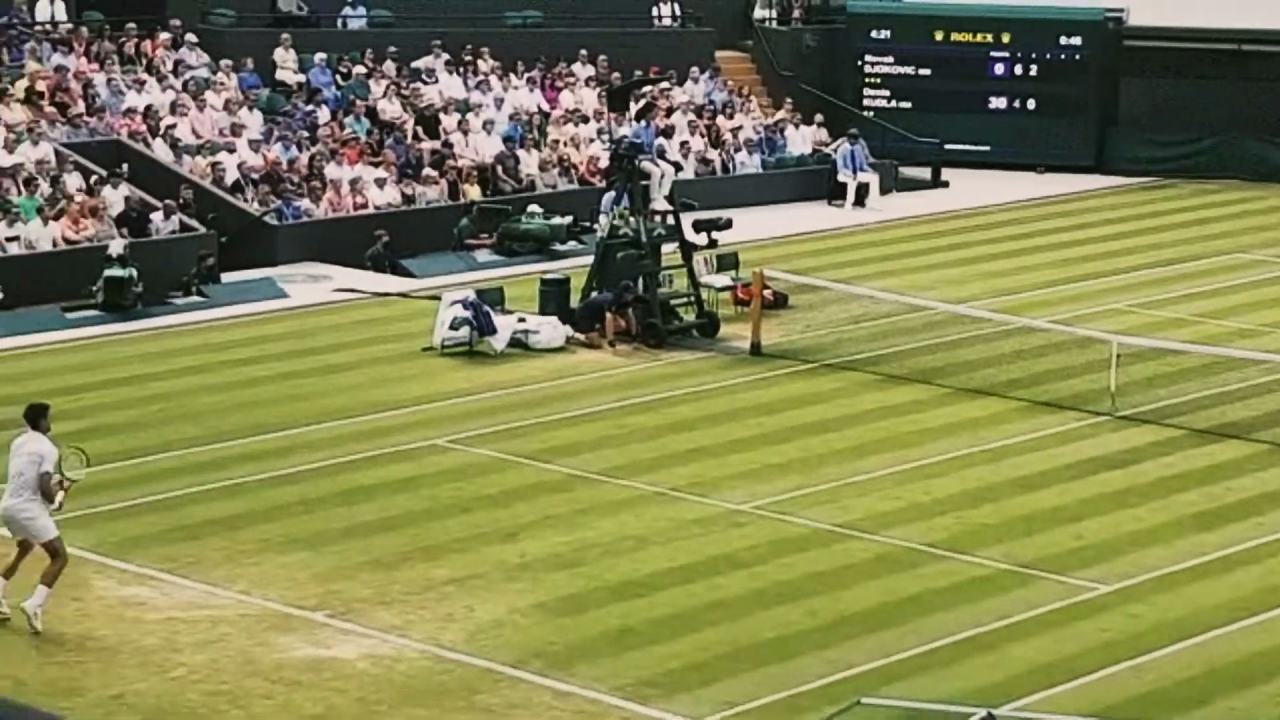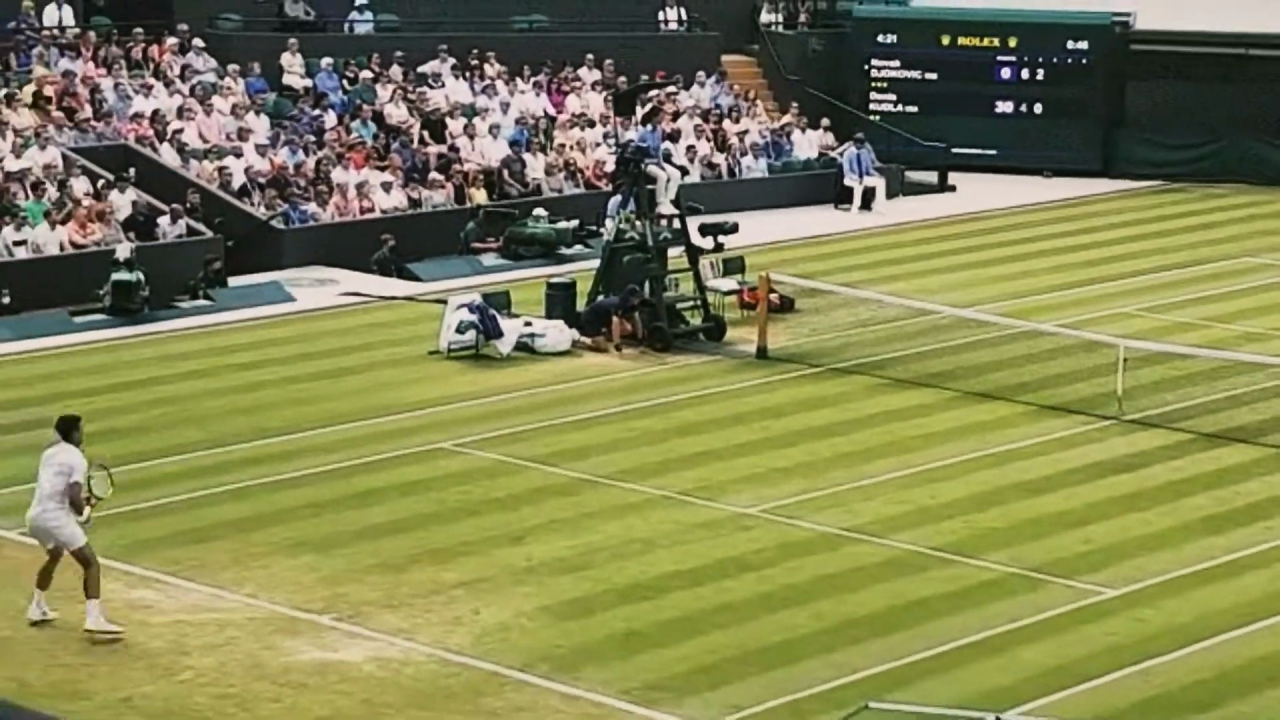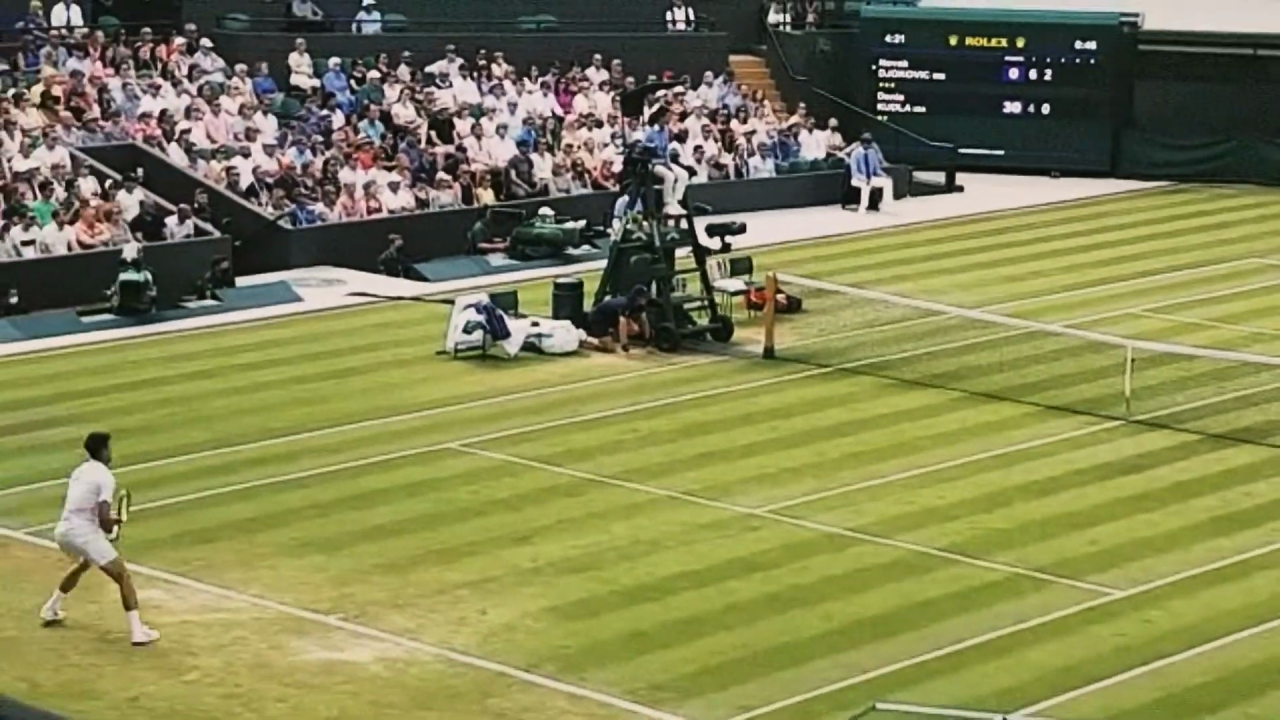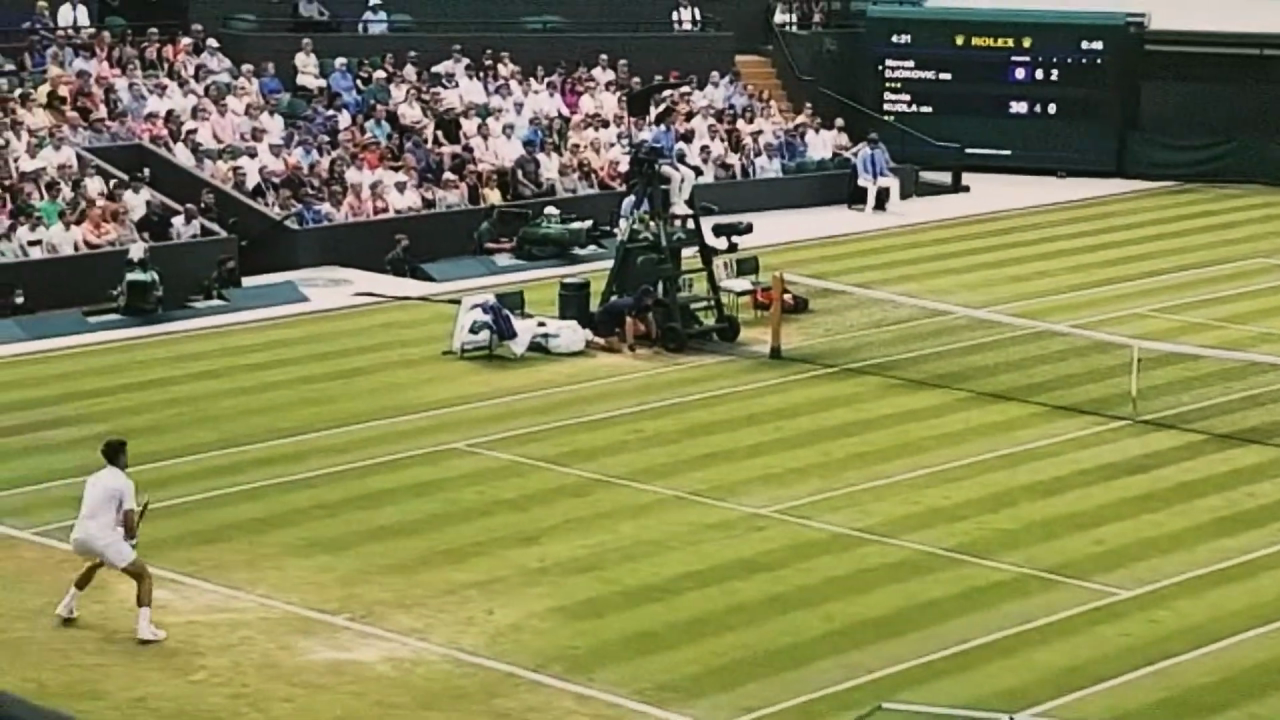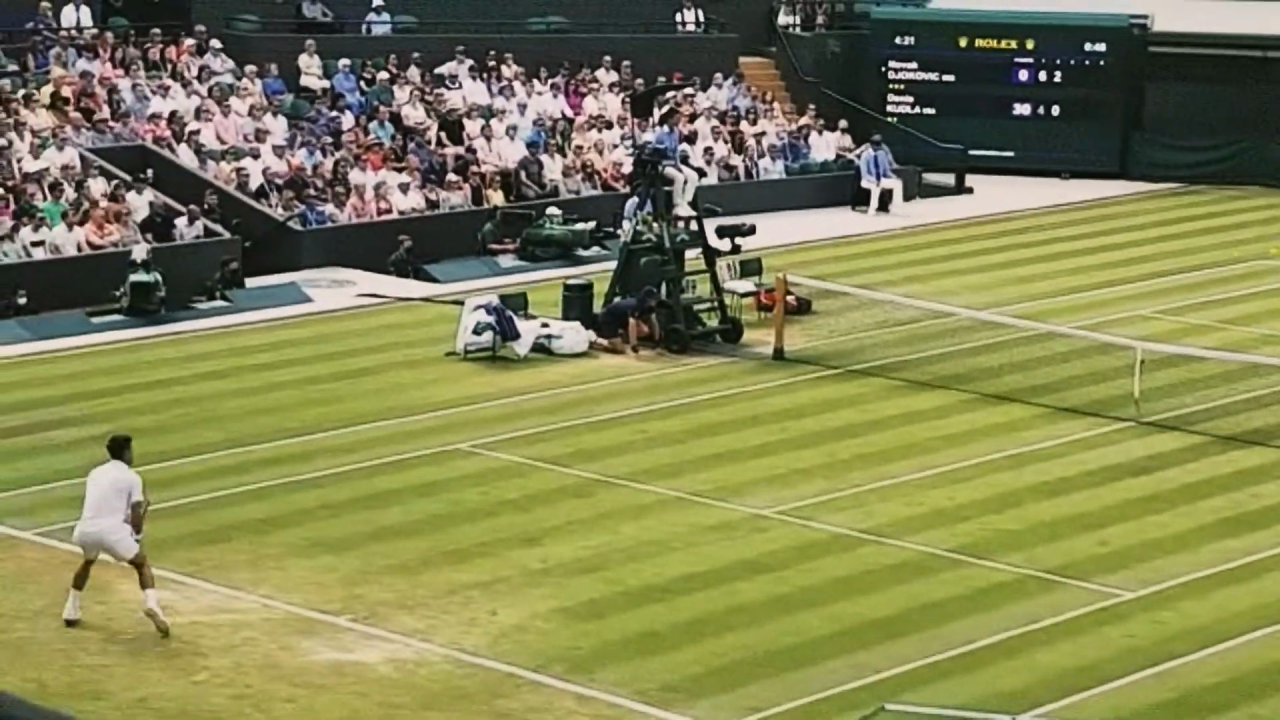
dt=0.1s
person 1, frame 1
right shoulder: (47, 449)
right elbow: (45, 488)
left wrist: (53, 484)
right wrist: (54, 500)
right hip: (28, 509)
left knee: (25, 549)
right knee: (60, 557)
right ankle: (34, 604)
person 1, frame 2
left shoulder: (48, 453)
right shoulder: (77, 459)
right elbow: (74, 498)
left wrist: (82, 501)
right wrist: (83, 513)
left hip: (35, 517)
right hip: (56, 518)
left knee: (55, 556)
right knee: (91, 564)
left ankle: (37, 609)
right ankle: (95, 619)
person 1, frame 3
left shoulder: (79, 471)
right shoulder: (105, 477)
right elbow: (103, 517)
left wrist: (109, 518)
right wrist: (110, 531)
left hip: (63, 531)
right hip: (84, 533)
left knee: (83, 565)
right knee: (123, 577)
left ankle: (50, 610)
right ankle: (137, 631)
person 1, frame 4
left shoulder: (94, 478)
right shoulder: (125, 484)
right elbow: (129, 523)
left wrist: (135, 512)
right wrist: (131, 540)
left hip: (79, 536)
right hip: (103, 538)
left knee: (96, 564)
right knee: (144, 576)
left ankle: (66, 607)
right ankle: (145, 628)
person 1, frame 5
left shoulder: (95, 473)
right shoulder: (133, 478)
right elbow: (137, 516)
right wrist: (136, 534)
left hip: (84, 531)
right hip: (112, 532)
left knee: (88, 562)
right knee: (143, 566)
left ankle: (72, 611)
right ankle: (152, 606)
